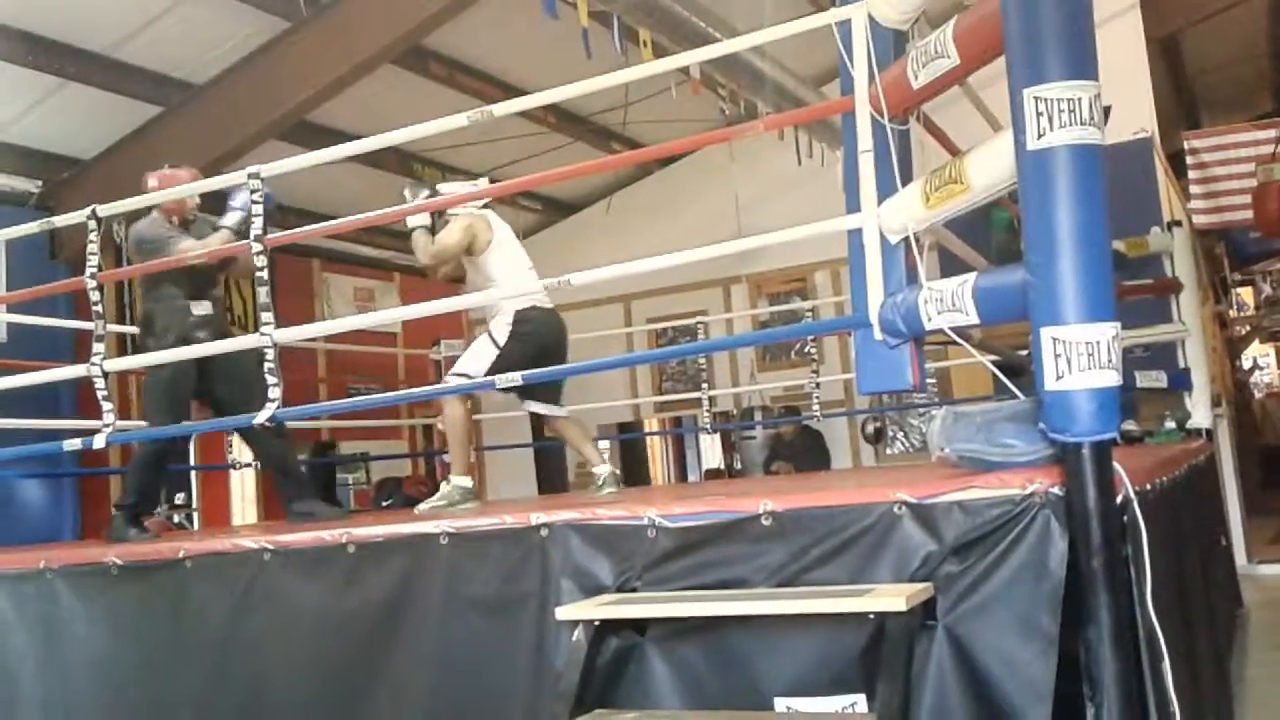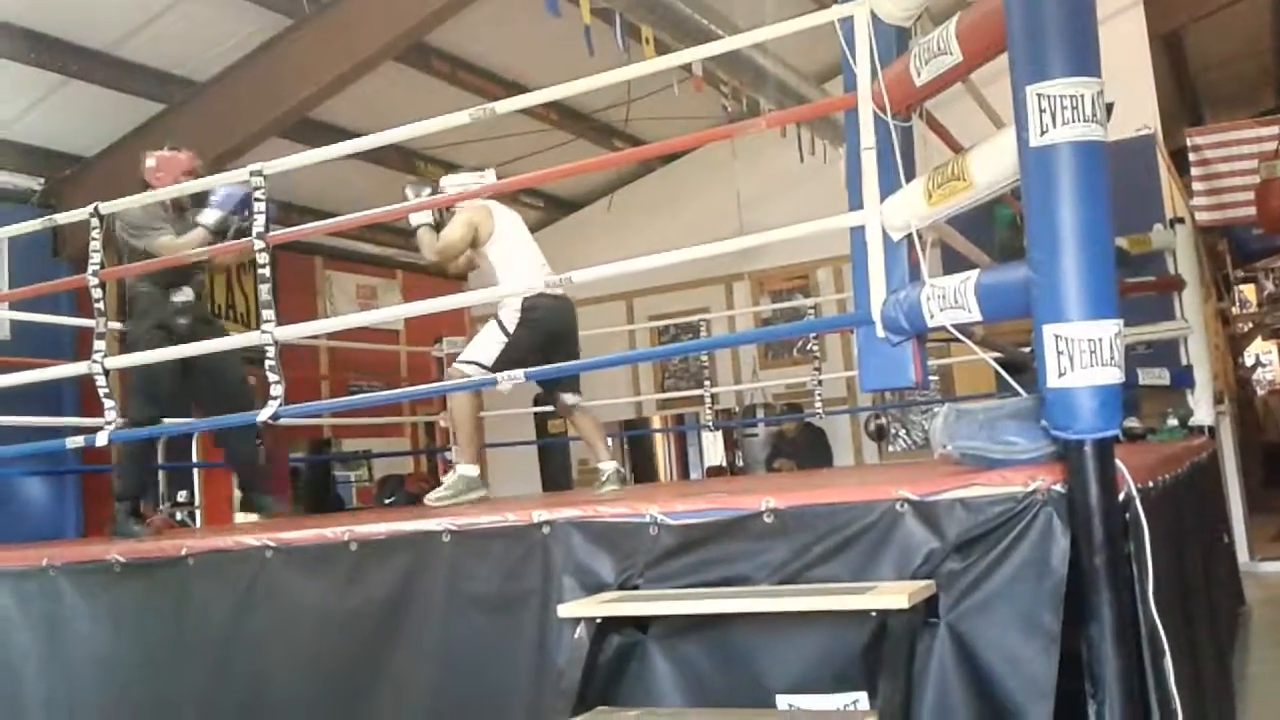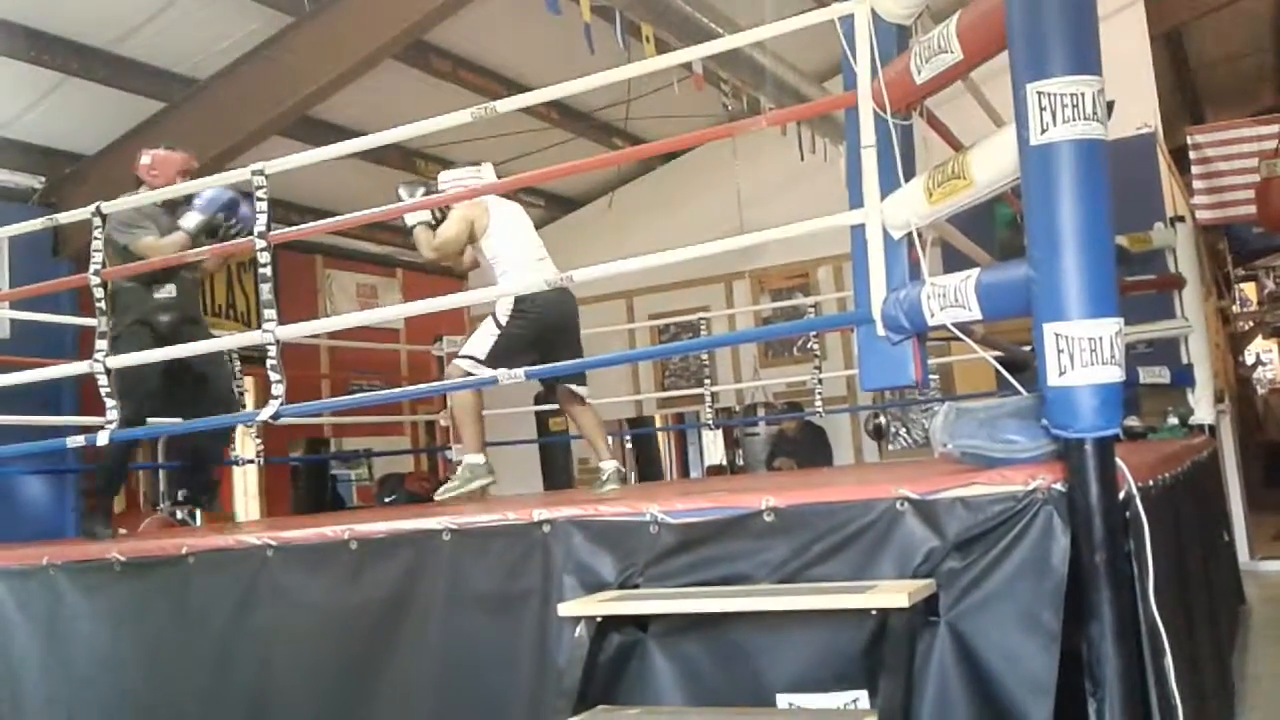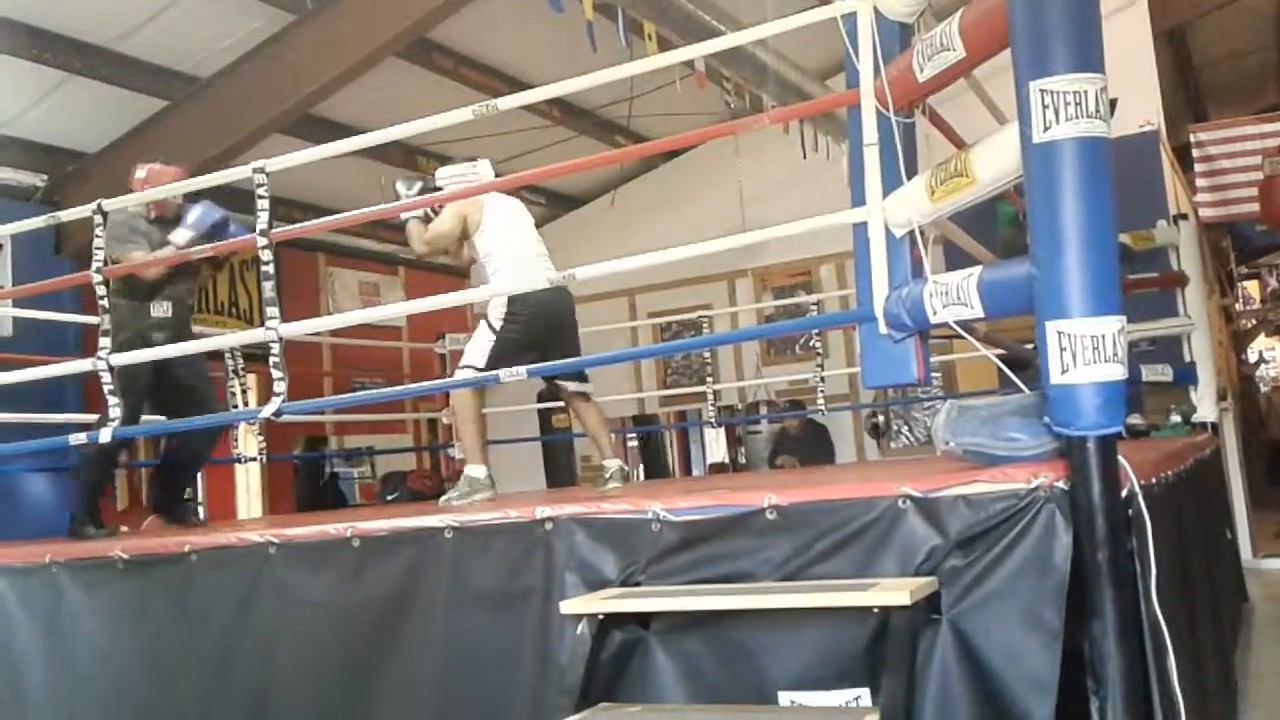
dt=0.1s
person 1, frame 1
left shoulder: (199, 228)
right shoulder: (145, 232)
left elbow: (243, 260)
right elbow: (200, 256)
left wrist: (245, 218)
right wrist: (235, 217)
left hip: (213, 341)
right hip: (171, 345)
left knee: (258, 412)
right knee: (164, 431)
left ankle: (298, 499)
right ankle: (127, 517)
person 1, frame 2
left shoulder: (185, 214)
right shoulder: (134, 216)
left elbow: (222, 258)
right elbow: (178, 252)
left wrist: (243, 221)
right wrist: (214, 213)
left hip: (198, 324)
right hip: (155, 330)
left knee: (235, 402)
right knee: (147, 418)
left ankle: (255, 491)
right ankle: (127, 512)
person 1, frame 3
left shoulder: (183, 213)
right shoulder: (126, 212)
left elbow: (206, 266)
right elbow: (161, 252)
left wrist: (231, 229)
right wrist: (198, 215)
left hip: (186, 326)
right hip: (141, 328)
left knee: (219, 403)
right knee: (130, 418)
left ankle: (195, 487)
right ankle: (97, 510)
person 1, frame 4
left shoulder: (173, 227)
right shoulder: (122, 223)
right elbow: (148, 270)
right wrist: (188, 233)
left hip: (175, 340)
right hip: (133, 340)
left knee: (202, 419)
right knee: (117, 425)
left ankle: (169, 499)
right ankle: (84, 516)
person 2, frame 1
left shoulder: (468, 220)
right shoulder: (489, 225)
left elbow: (429, 258)
right elbow: (443, 269)
left wrist: (417, 221)
right wrist: (427, 225)
left hip: (521, 320)
right hip: (547, 321)
left knee: (453, 391)
right knee: (550, 411)
left ankle: (460, 484)
right ankle: (605, 474)
person 2, frame 2
left shoulder: (472, 211)
right shoulder: (500, 214)
left elbow: (435, 255)
right elbow: (455, 266)
left wrist: (420, 220)
right wrist: (434, 222)
left hip: (529, 308)
right hip: (559, 308)
left knee: (460, 379)
right knee: (568, 401)
left ankle: (467, 473)
right ankle: (609, 470)
person 2, frame 3
left shoulder: (469, 208)
right shoulder: (510, 208)
left elbow: (433, 253)
right elbow: (463, 262)
left wrist: (416, 217)
right wrist: (435, 219)
left hip: (527, 302)
right hip: (561, 299)
left knee: (461, 374)
right knee: (571, 393)
left ankle: (474, 464)
right ankle: (611, 471)
person 2, frame 4
left shoulder: (463, 204)
right shoulder: (511, 203)
left elbow: (424, 246)
right elbow: (465, 255)
left wrist: (412, 212)
right wrist: (431, 215)
left hip: (520, 301)
right hip: (557, 297)
left knee: (466, 383)
right knee: (575, 390)
left ankle: (476, 475)
right ankle: (614, 468)
